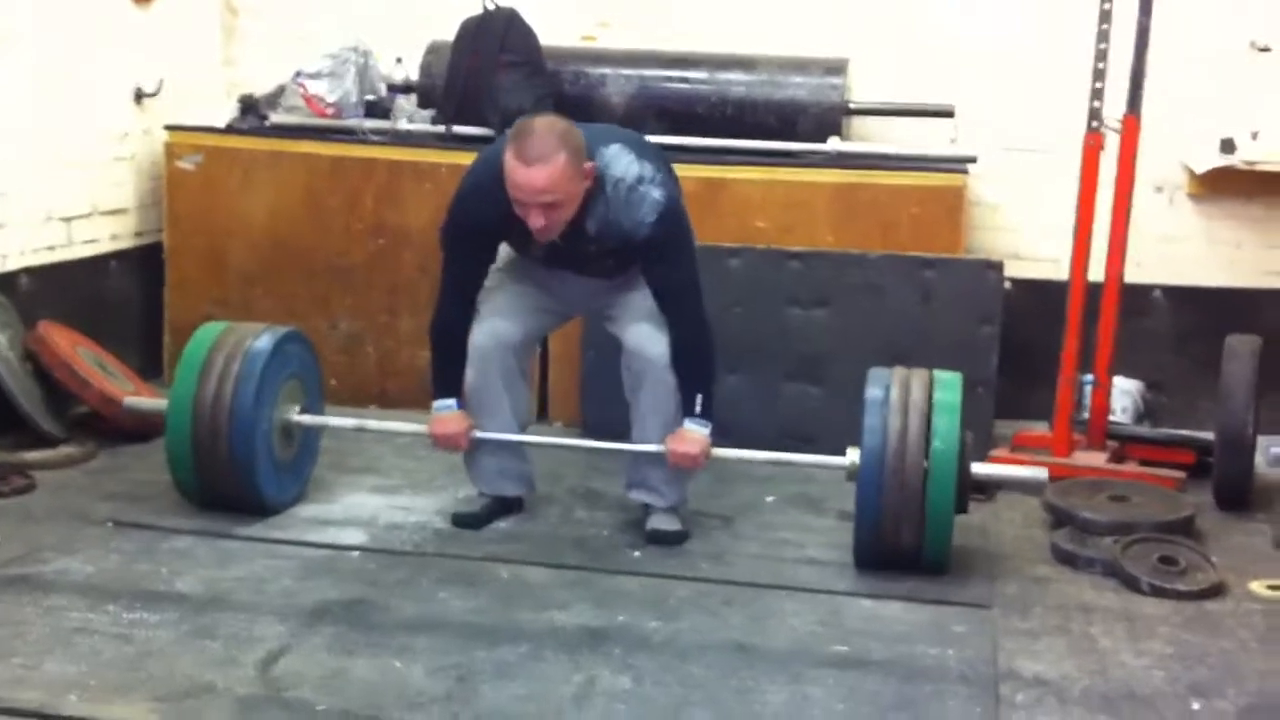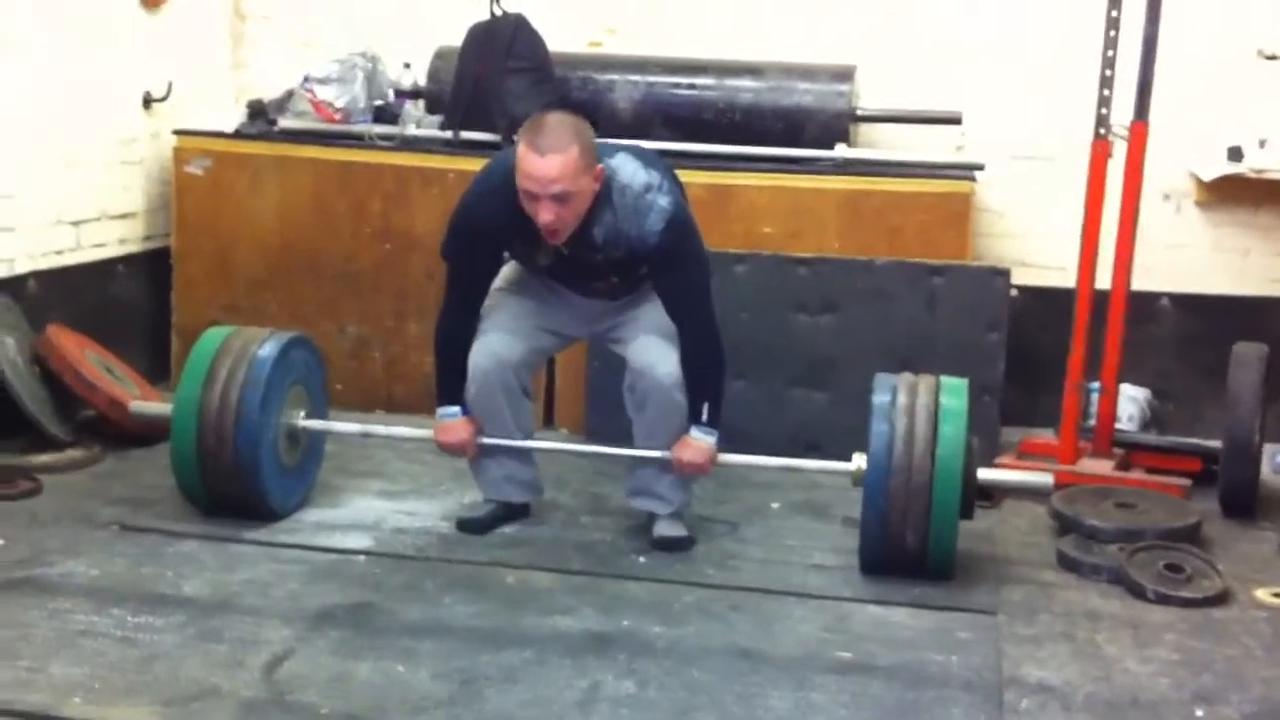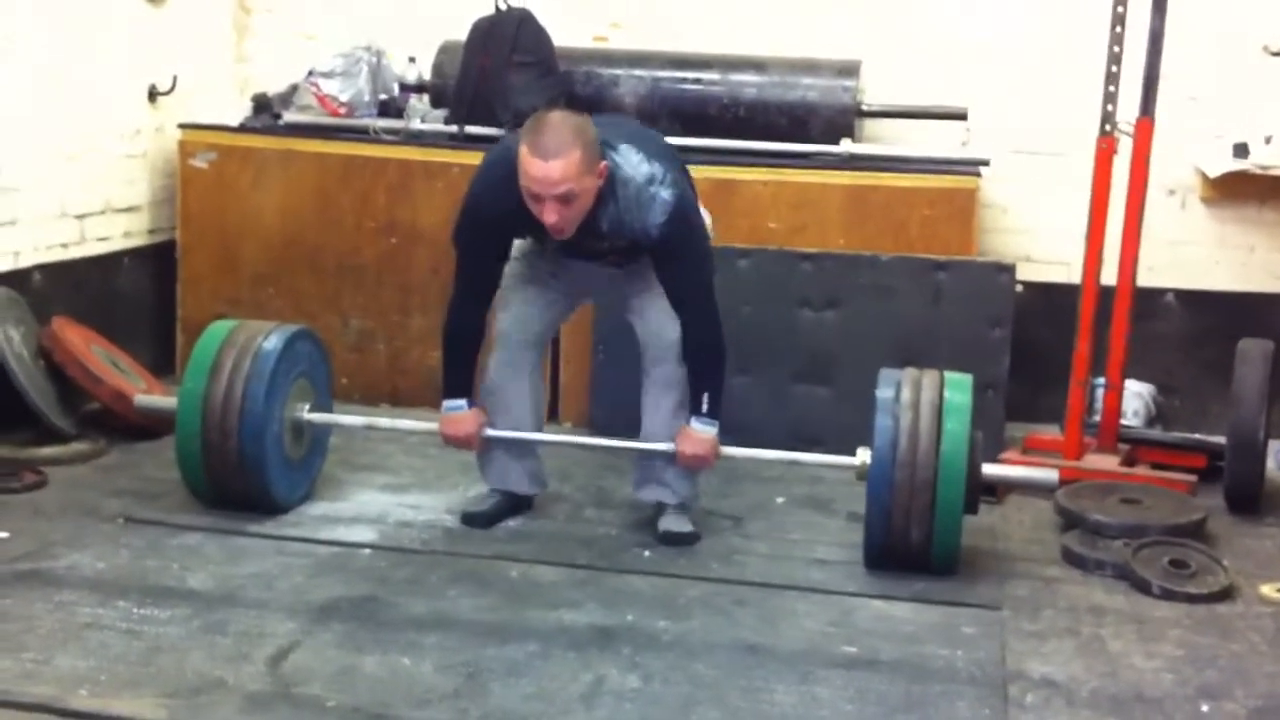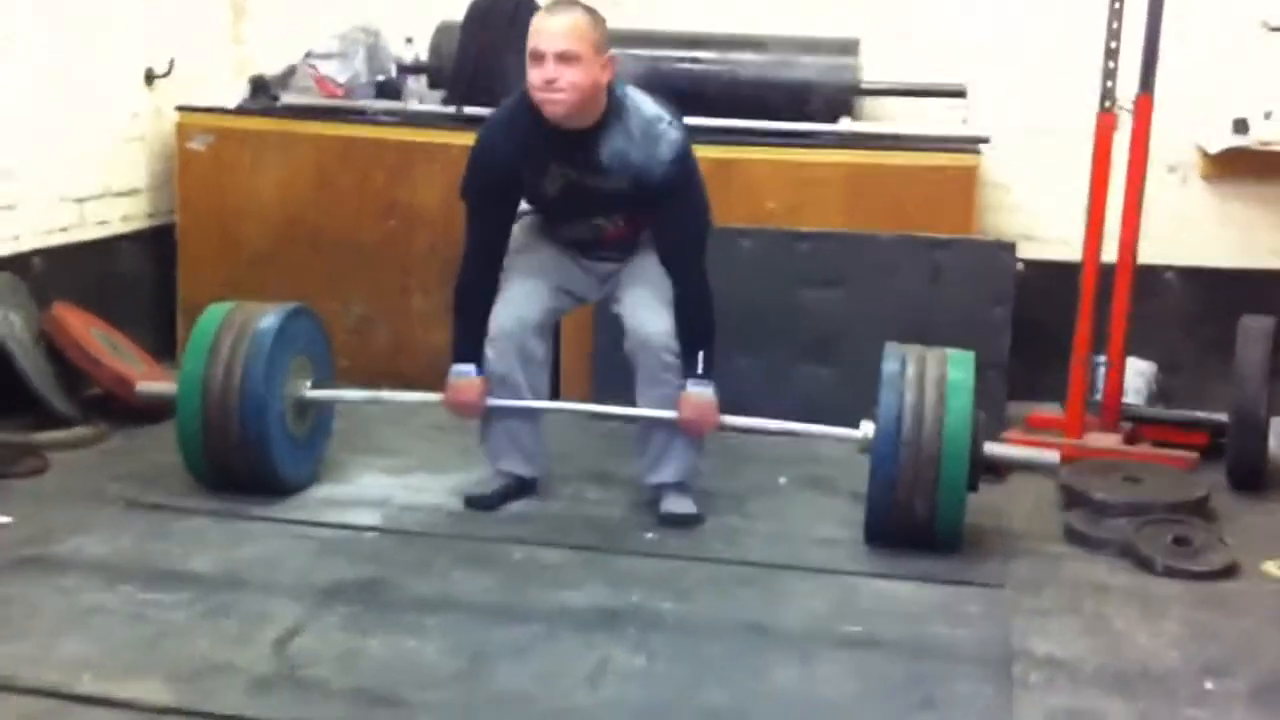
dt=1s
person 1, frame 1
left shoulder: (644, 195)
right shoulder: (483, 185)
left elbow: (686, 311)
right elbow: (457, 295)
left wrist: (696, 421)
right wrist: (446, 401)
left hip: (635, 272)
right hip: (536, 268)
left knee: (655, 351)
right knee: (489, 341)
left ankle: (660, 498)
right ankle: (500, 486)
person 1, frame 2
left shoulder: (652, 204)
right shoulder: (490, 195)
left elbow: (696, 319)
right elbow: (460, 303)
left wrist: (703, 429)
right wrist: (450, 408)
left hip: (640, 292)
right hip: (542, 286)
left knee: (664, 372)
right knee: (487, 363)
left ankle: (663, 505)
right ankle: (507, 493)
person 1, frame 3
left shoulder: (657, 195)
right shoulder: (496, 182)
left elbow: (698, 310)
right elbow: (471, 295)
left wrist: (703, 420)
right wrist: (457, 400)
left hip: (648, 261)
left knee: (670, 345)
right knee: (512, 337)
left ankle: (669, 497)
right ankle: (511, 485)
person 1, frame 4
left shoulder: (656, 139)
right shoulder: (506, 133)
left elbow: (688, 264)
right elbow: (482, 251)
left wrist: (699, 381)
right wrist: (465, 364)
left hip: (645, 250)
right hip: (552, 241)
left knee: (657, 336)
right knee: (508, 326)
left ankle: (671, 482)
right ankle: (514, 469)
